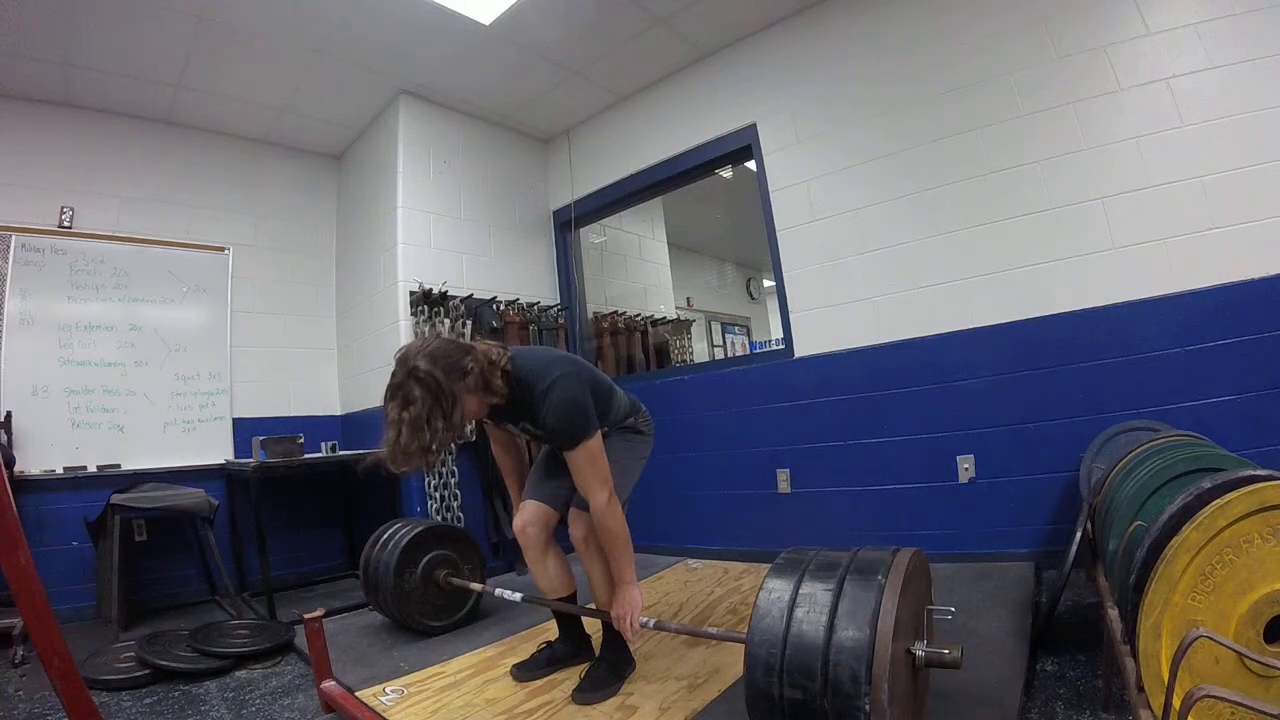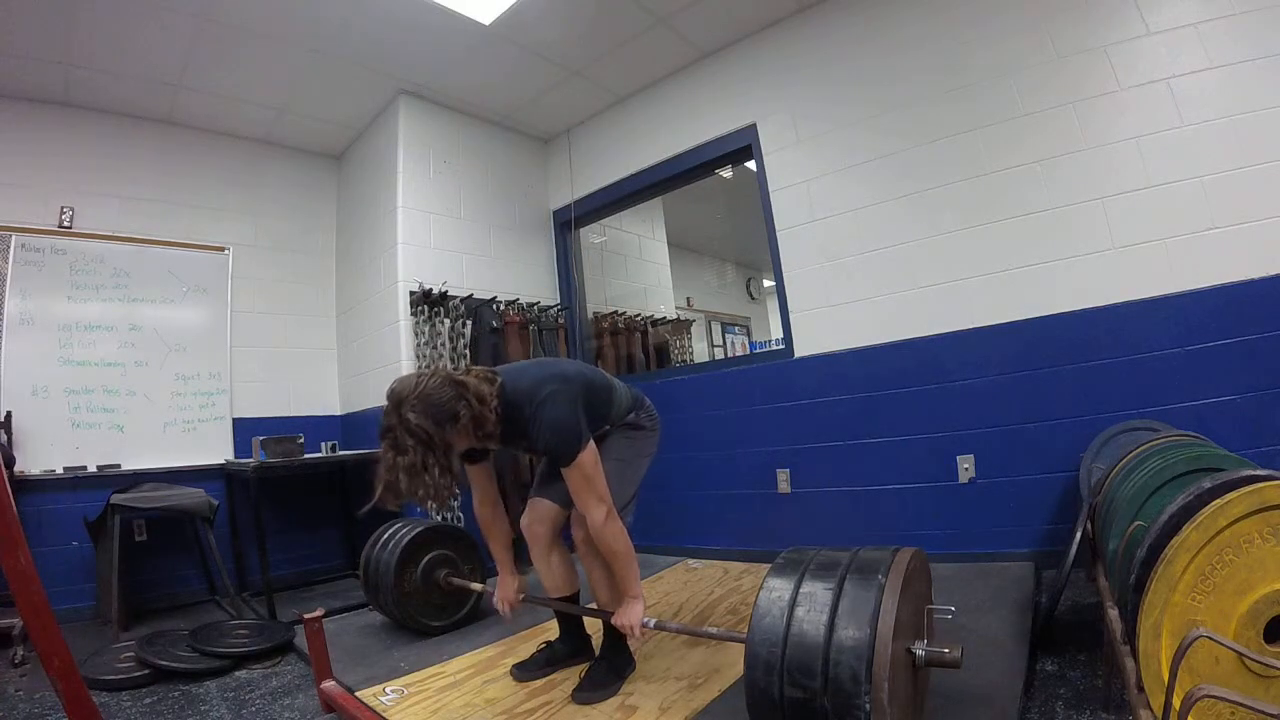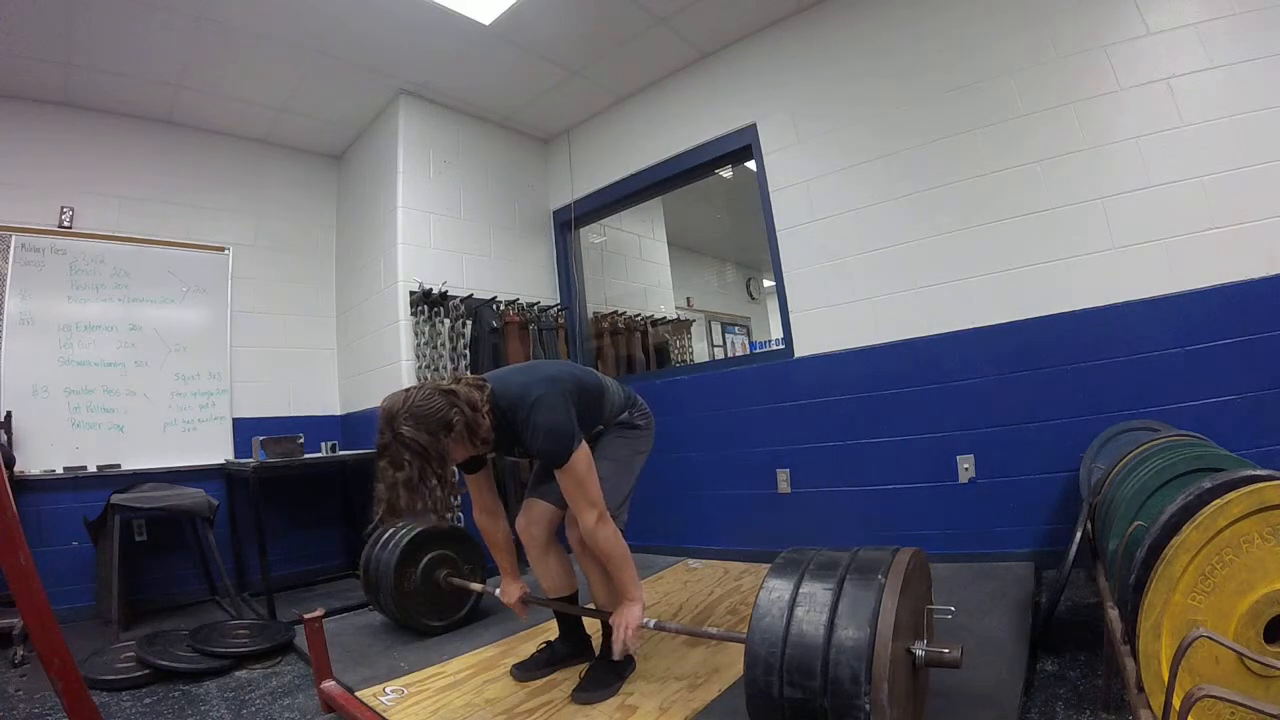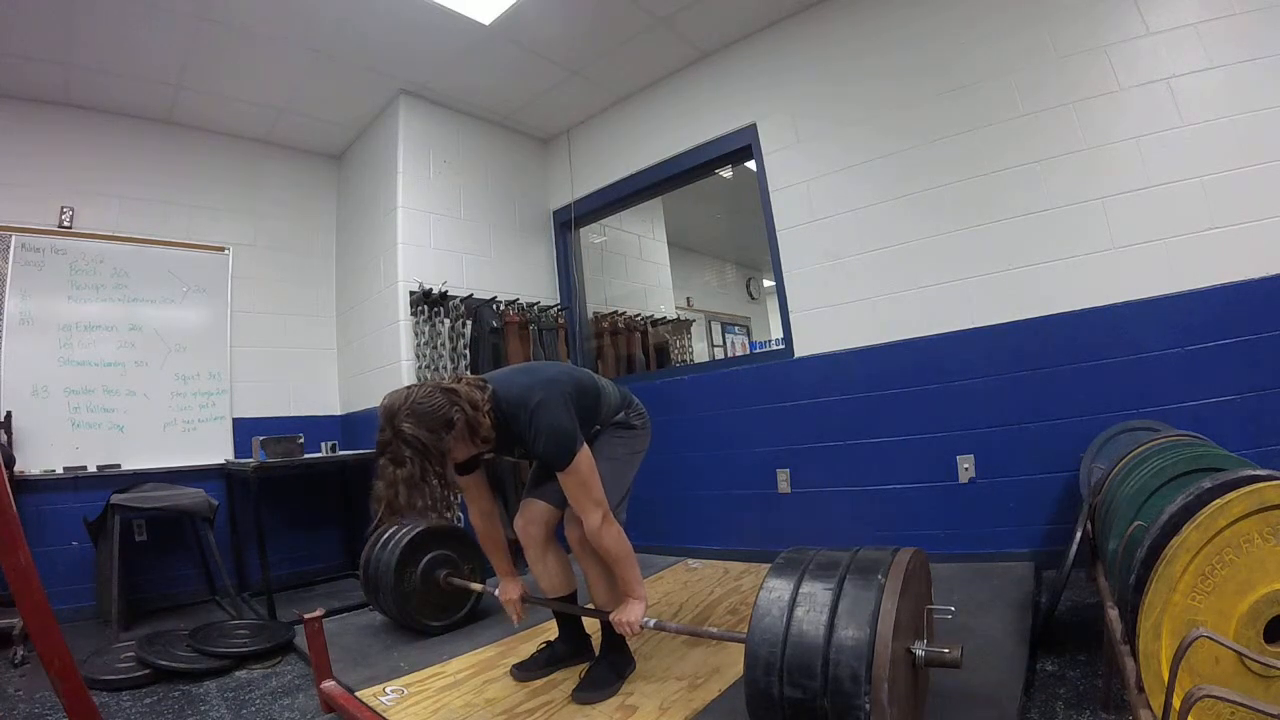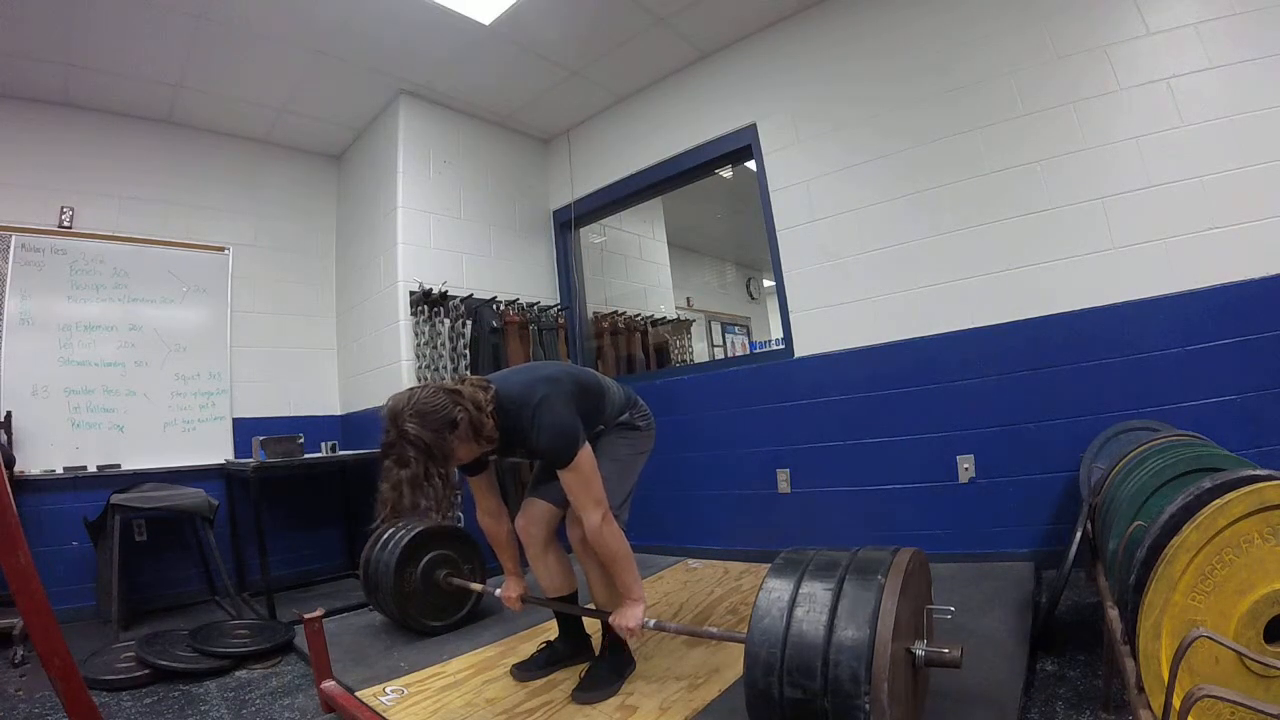
dt=0.7s
person 1, frame 1
left shoulder: (554, 391)
right shoulder: (488, 384)
left elbow: (601, 498)
right elbow: (506, 445)
left wrist: (628, 586)
right wrist: (521, 506)
left hip: (621, 431)
right hip: (568, 439)
left knee: (583, 529)
right knee: (529, 526)
left ankle: (616, 652)
right ankle: (572, 640)
person 1, frame 2
left shoulder: (546, 411)
right shoulder: (470, 411)
left elbow: (599, 512)
right elbow: (486, 502)
left wrist: (633, 598)
right wrist: (506, 574)
left hip: (627, 427)
right hip: (581, 433)
left knee: (585, 531)
right knee: (535, 525)
left ankle: (616, 652)
right ankle: (573, 639)
person 1, frame 3
left shoulder: (540, 417)
right shoulder: (465, 421)
left elbow: (592, 518)
right elbow: (487, 512)
left wrist: (632, 600)
right wrist: (510, 577)
left hip: (622, 425)
right hip: (577, 432)
left knee: (580, 531)
right knee: (531, 526)
left ankle: (616, 655)
right ankle: (573, 640)
person 1, frame 4
left shoulder: (541, 417)
right shoulder: (462, 425)
left elbow: (596, 517)
right elbow: (482, 513)
left wrist: (635, 597)
right wrist: (507, 578)
left hip: (618, 426)
right hip: (576, 431)
left knee: (579, 531)
right knee: (529, 526)
left ankle: (615, 651)
right ankle: (572, 640)
person 1, frame 5
left shoulder: (542, 416)
right shoulder: (467, 427)
left elbow: (596, 517)
right elbow: (491, 513)
left wrist: (634, 600)
right wrist: (512, 576)
left hip: (622, 426)
right hip: (577, 432)
left knee: (581, 530)
right knee: (531, 525)
left ankle: (616, 652)
right ankle: (572, 639)
